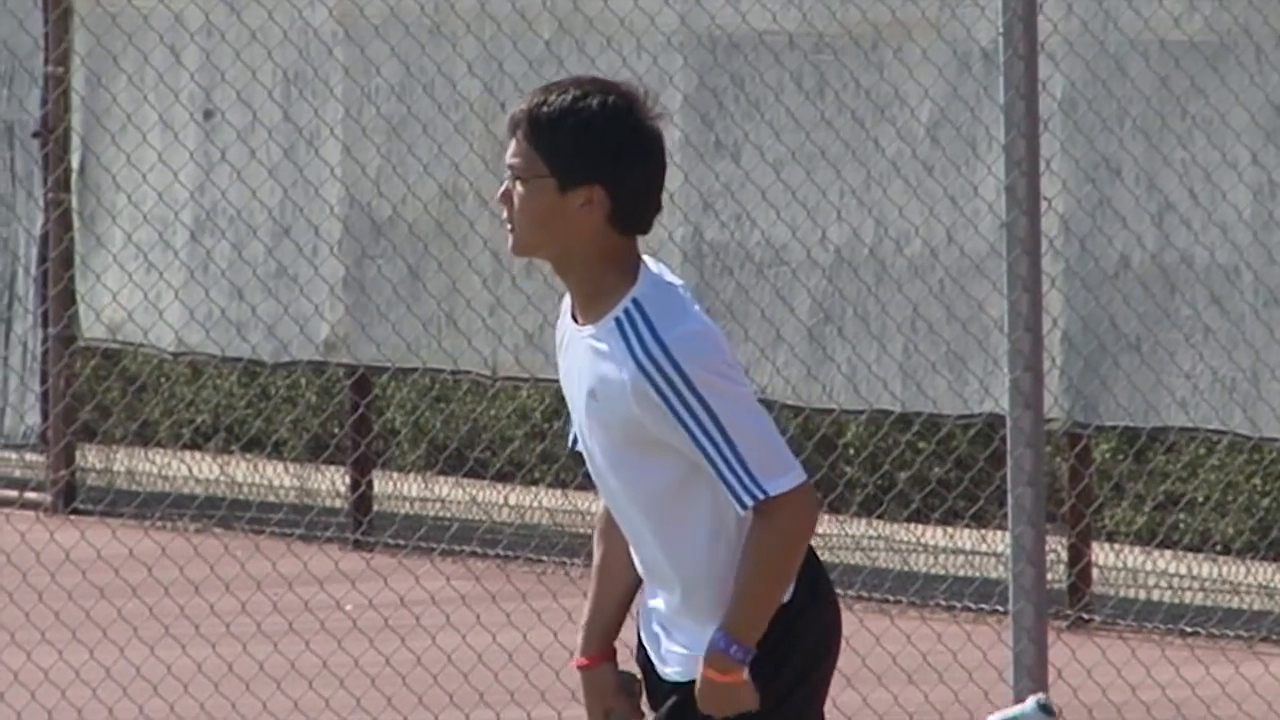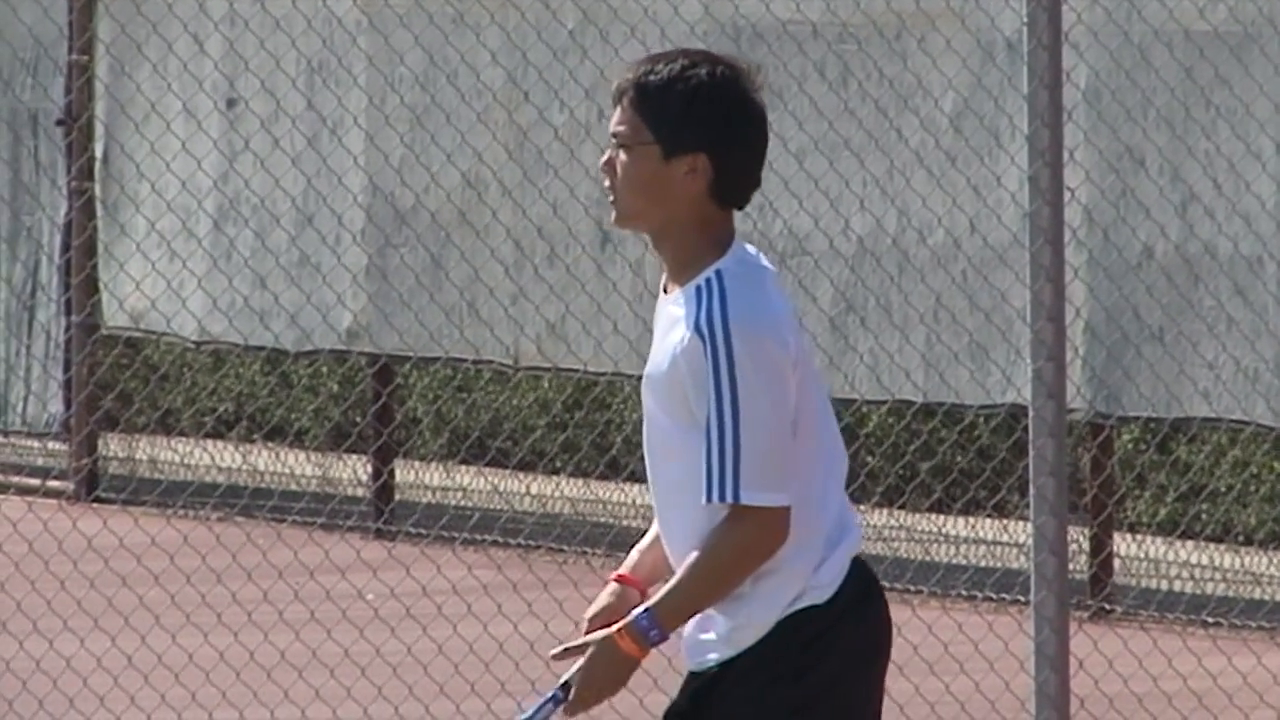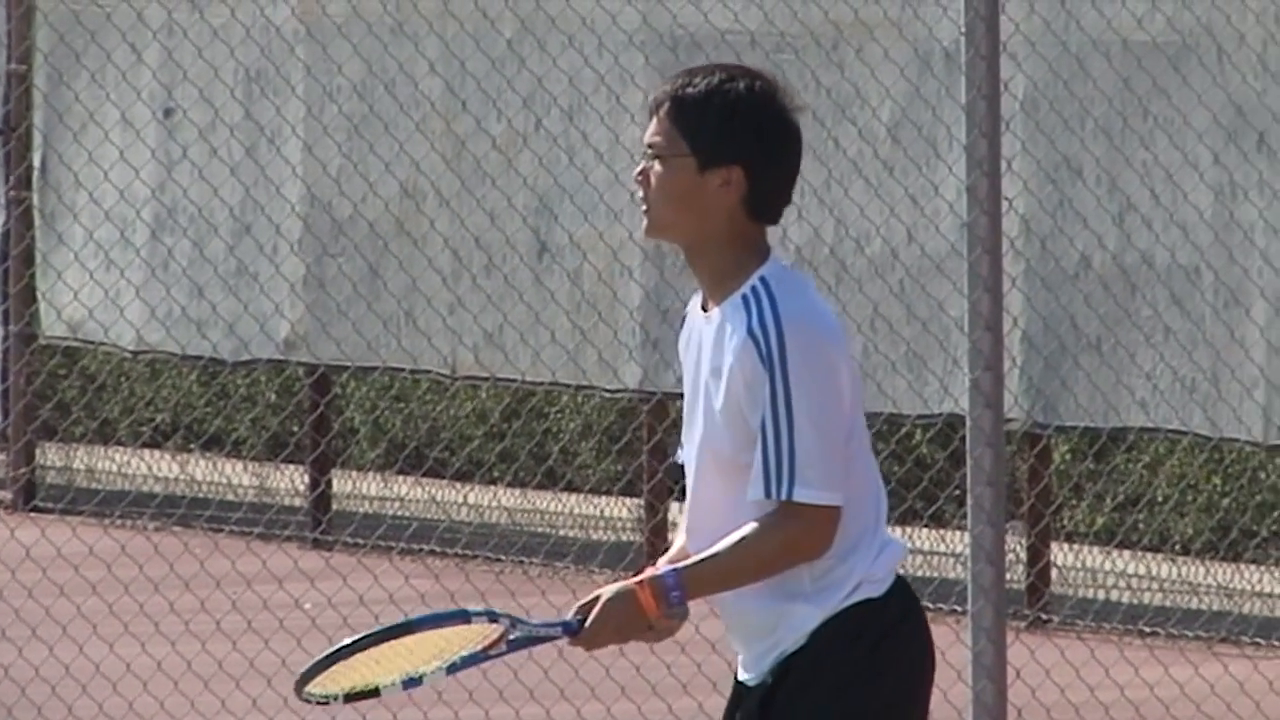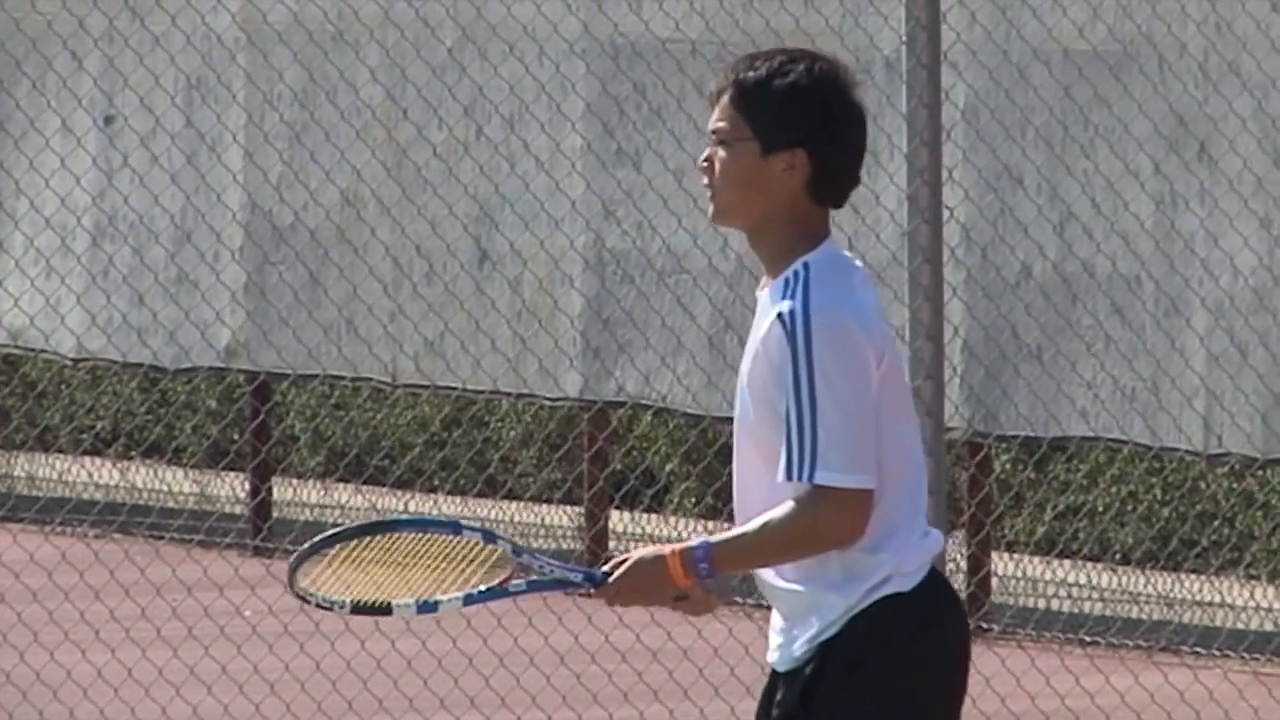
dt=1s
person 1, frame 1
left shoulder: (660, 347)
right shoulder: (581, 320)
left elbow: (788, 506)
left wrist: (728, 659)
right wrist: (595, 648)
left hip: (759, 637)
right hip: (679, 629)
person 1, frame 2
left shoulder: (727, 321)
right shoulder: (694, 297)
left elbow: (757, 522)
left wrist: (636, 636)
right wrist: (634, 580)
left hip: (793, 642)
right hip: (803, 629)
person 1, frame 3
left shoulder: (781, 329)
right shoulder: (706, 317)
left elbow: (804, 523)
left wrist: (658, 590)
right wrist: (669, 578)
left hip: (848, 652)
right hip: (784, 651)
person 1, frame 4
left shoulder: (812, 315)
right shoulder: (801, 297)
left elbow: (836, 513)
left wrist: (685, 564)
right wrist: (709, 566)
left hip: (879, 642)
right hip: (828, 637)
